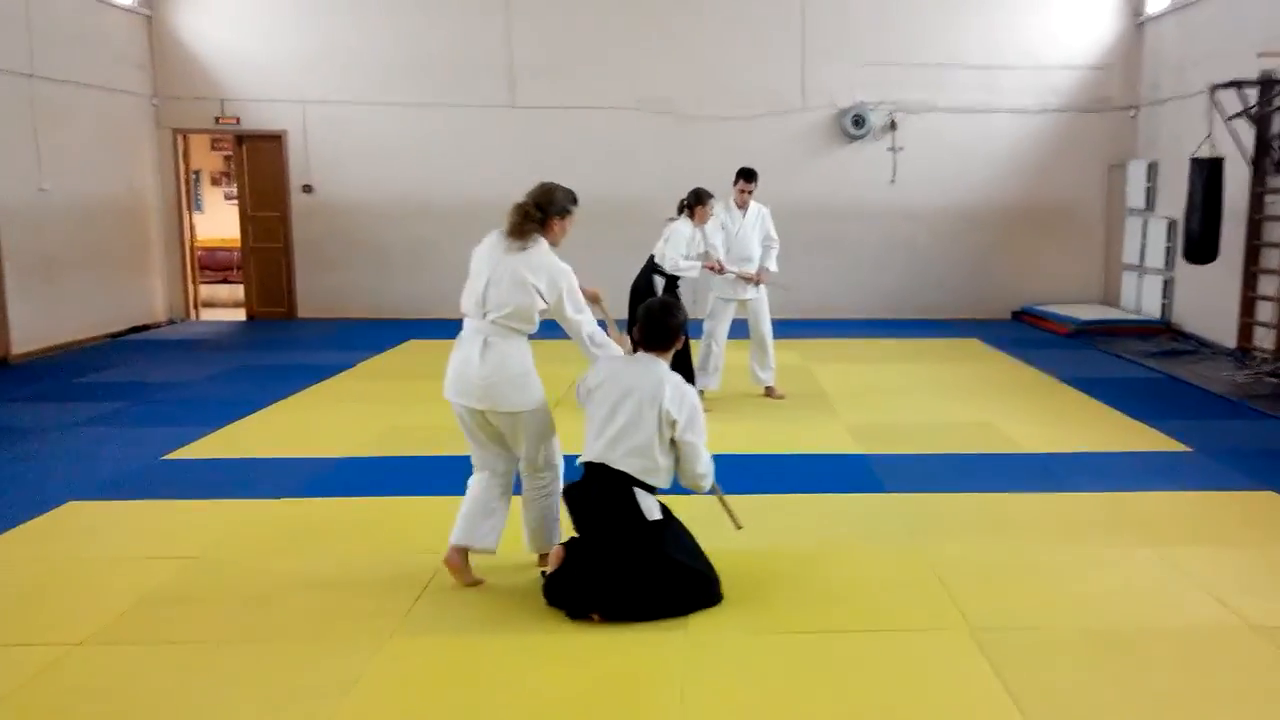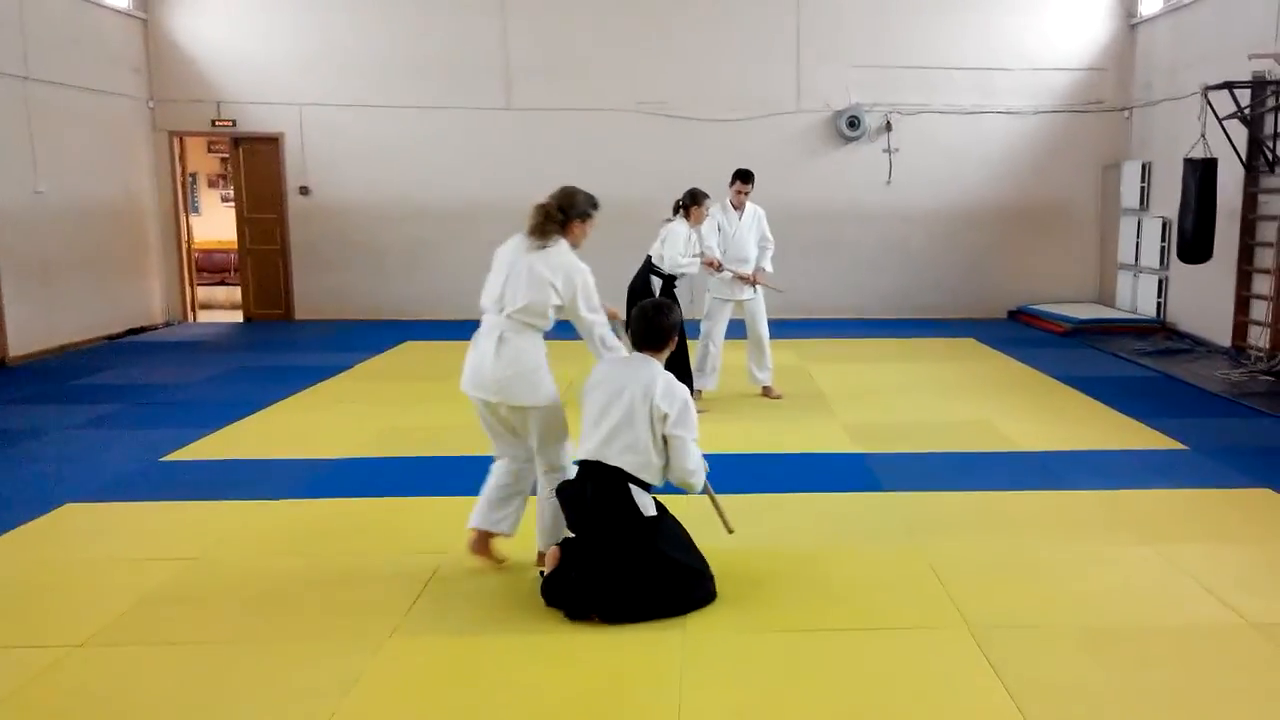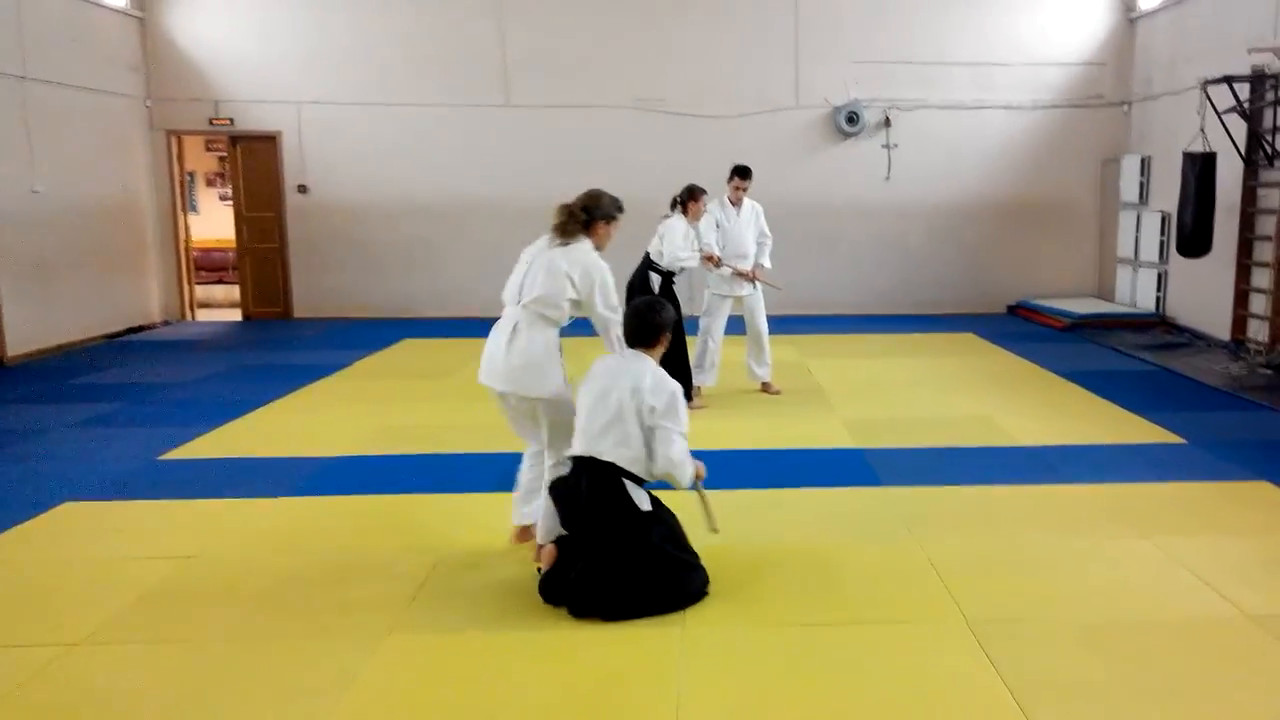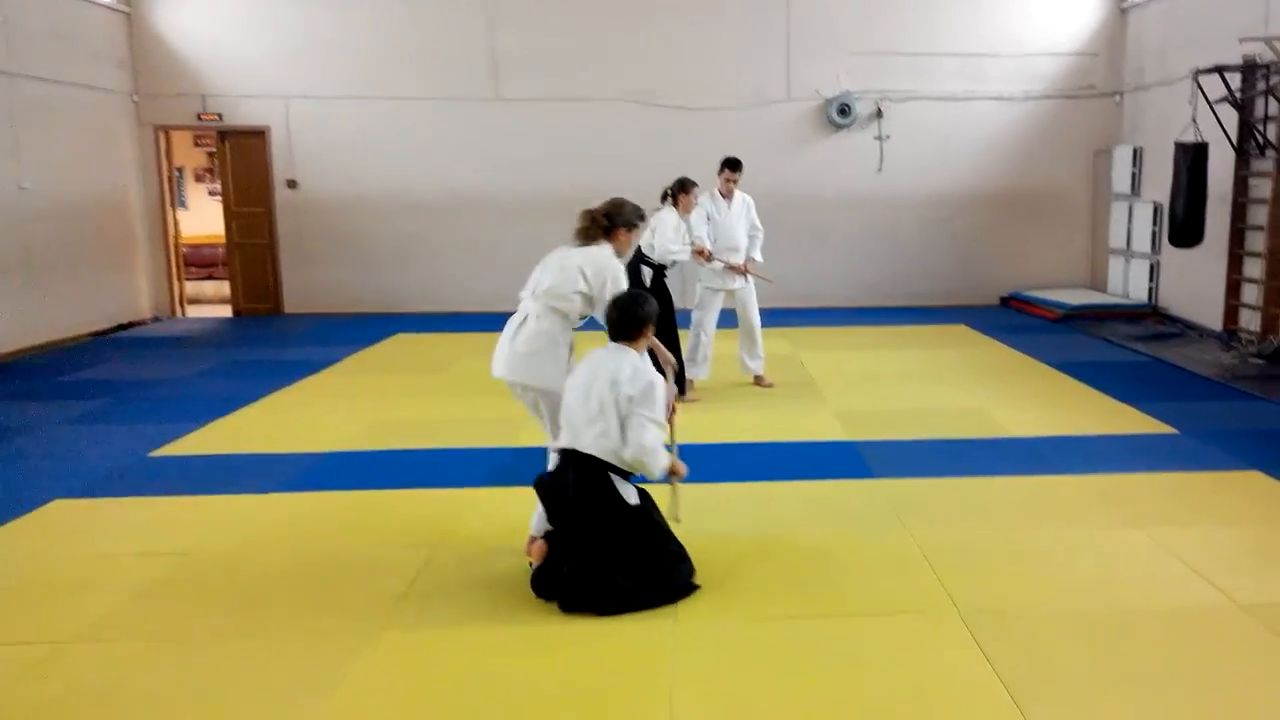
dt=0.1s
person 1, frame 1
left shoulder: (491, 245)
right shoulder: (554, 268)
right elbow: (583, 329)
left wrist: (576, 295)
right wrist: (624, 357)
left hip: (465, 365)
right hip: (509, 370)
left knee: (492, 467)
right knee: (542, 464)
left ankle: (462, 549)
right ankle: (548, 546)
person 1, frame 2
left shoulder: (513, 246)
right shoulder: (571, 268)
right elbow: (596, 331)
left wrist: (594, 305)
left hip: (482, 360)
right hip: (521, 365)
left knee: (513, 456)
right knee: (553, 461)
left ankle: (484, 529)
right ankle: (550, 548)
person 1, frame 3
left shoulder: (542, 247)
right shoulder: (594, 266)
right elbow: (610, 329)
left hip: (499, 351)
right hip: (534, 358)
left knee: (540, 444)
right knee: (561, 453)
left ankle: (527, 522)
right ankle: (551, 539)
person 1, frame 4
left shoulder: (570, 252)
right shoulder: (608, 266)
left elbow: (592, 303)
left wrist: (657, 347)
left hip: (515, 345)
right hip: (543, 351)
right ankle: (544, 534)
person 2, frame 1
left shoulder: (606, 368)
right shoulder: (681, 394)
right elbow: (696, 476)
right wrist: (705, 476)
left hip: (589, 493)
right hip: (629, 504)
right knee: (701, 586)
left ankle: (571, 558)
right ankle: (601, 595)
person 2, frame 2
left shoulder: (604, 369)
right shoulder: (673, 391)
right elbow: (686, 473)
right wrist: (699, 474)
left hip: (583, 492)
right hip: (624, 501)
right knee: (695, 584)
left ankle: (567, 559)
right ankle: (600, 597)
person 2, frame 3
left shoulder: (601, 367)
right shoulder: (665, 385)
right elbow: (670, 465)
right wrist: (692, 471)
left hip: (578, 488)
right hip: (616, 496)
left knee: (613, 547)
right knee: (687, 579)
left ankle: (563, 555)
right ankle: (595, 590)
person 2, frame 4
left shoulder: (588, 363)
right shoulder: (645, 377)
right elbow: (642, 452)
left wrist: (656, 411)
right wrist: (670, 465)
left hip: (564, 482)
right hip: (602, 489)
right knee: (673, 571)
left ankle: (552, 551)
right ankle: (584, 584)
person 3, frame 1
left shoulder: (762, 212)
right shoulder: (720, 212)
left elbow: (772, 242)
right elbow: (714, 248)
left wrist: (765, 268)
right wrist: (735, 273)
left hip: (755, 282)
right hip: (726, 283)
left knee: (763, 333)
right knee: (714, 334)
left ankle: (767, 383)
right ankle: (701, 385)
person 3, frame 2
left shoulder: (757, 213)
right shoulder: (716, 213)
left elbow: (767, 244)
right elbow: (709, 248)
left wrist: (761, 269)
right wrist: (732, 273)
left hip: (751, 282)
right hip: (722, 283)
left knee: (760, 333)
right knee: (711, 334)
left ankle: (765, 383)
right ankle: (698, 386)
person 3, frame 3
left shoulder: (755, 209)
right shoulder: (714, 209)
left elbow: (765, 239)
right elbow: (708, 246)
left wrist: (760, 265)
right wrist: (731, 270)
left hip: (750, 278)
right hip: (721, 279)
left knee: (759, 329)
right knee: (710, 330)
left ankle: (764, 378)
right ankle: (697, 382)
person 3, frame 4
left shoulder: (746, 201)
right shoulder: (705, 202)
left elbow: (756, 232)
right elbow: (699, 239)
left wrist: (751, 259)
right wrist: (723, 263)
left hip: (742, 271)
right hip: (713, 273)
left knee: (751, 322)
right knee: (702, 324)
left ankle: (757, 372)
right ankle: (690, 376)
person 4, frame 1
left shoulder: (694, 230)
right shoulder: (681, 230)
left elbow: (693, 256)
right elbow: (673, 263)
left wrist: (712, 263)
right wrist: (703, 264)
left hip: (664, 288)
right hip: (651, 288)
person 4, frame 2
left shoulder: (689, 230)
right shoulder: (677, 230)
left elbow: (684, 259)
right elbow: (673, 262)
left wrist: (710, 262)
right wrist: (702, 261)
left hip: (661, 288)
right hip: (648, 288)
left knee: (674, 341)
person 4, frame 3
left shoulder: (687, 226)
right shoulder: (675, 225)
left elbow: (682, 257)
right elbow: (671, 257)
left wrist: (708, 258)
right wrist: (701, 256)
left hip: (660, 285)
right hip: (648, 285)
left knee: (672, 338)
person 4, frame 4
left shoulder: (678, 219)
right shoulder: (666, 218)
left elbow: (673, 249)
right elbow: (663, 250)
left wrist: (699, 252)
right wrist: (692, 250)
left hip: (652, 278)
right hip: (641, 278)
left knee: (665, 331)
